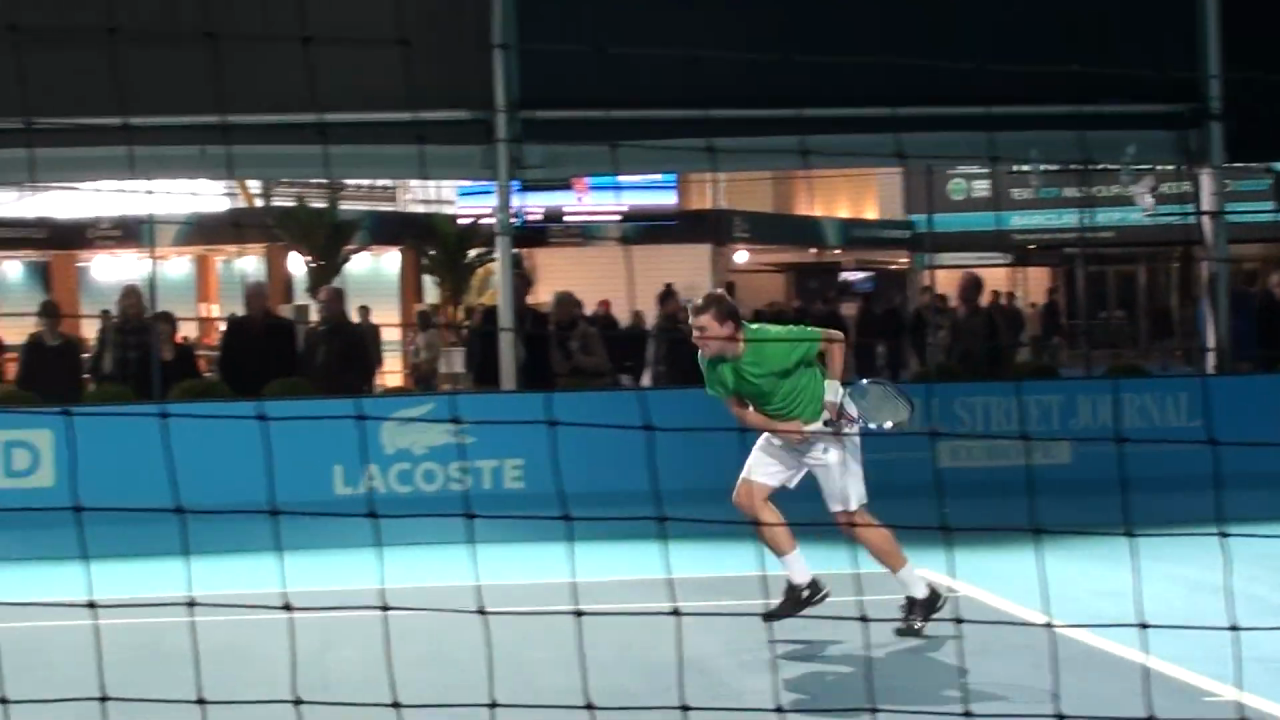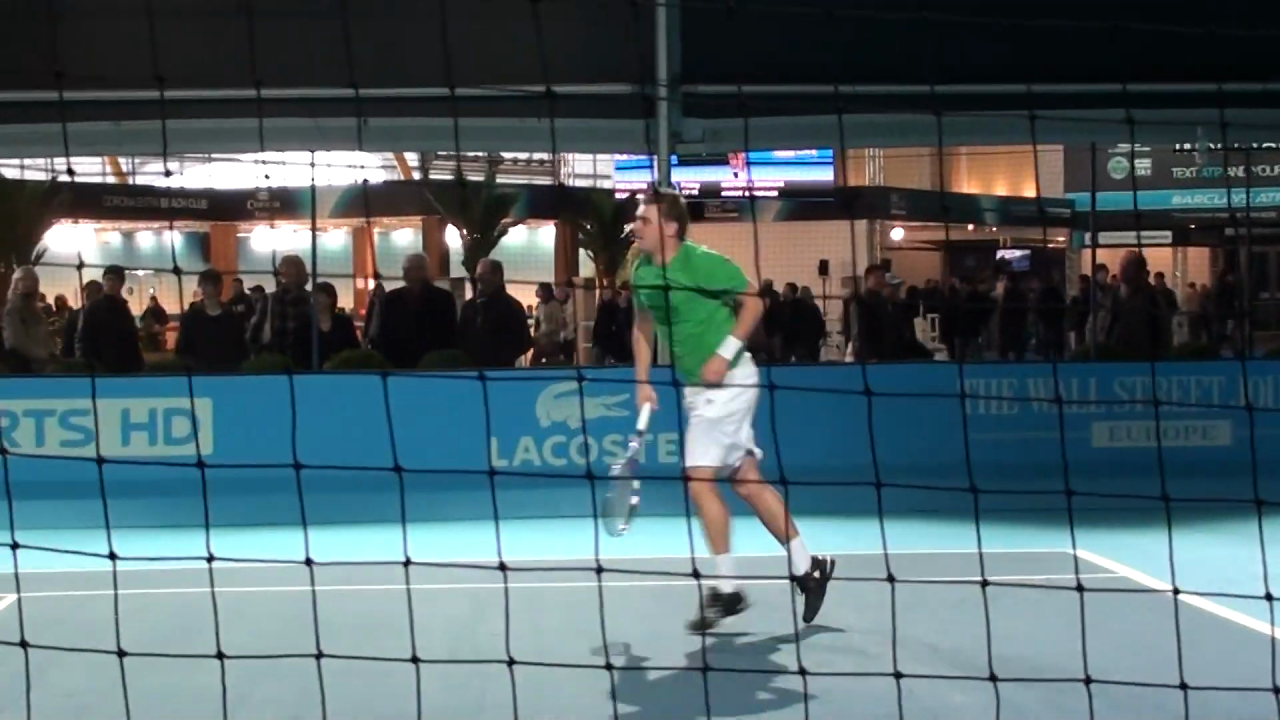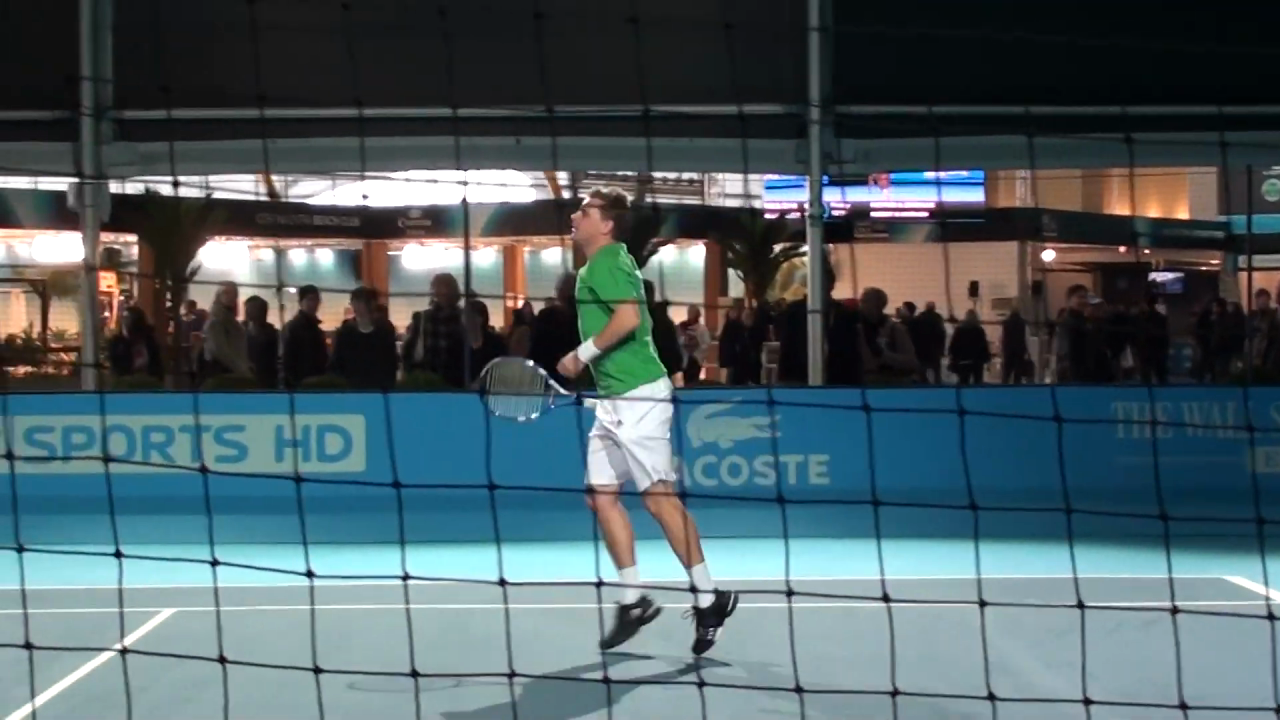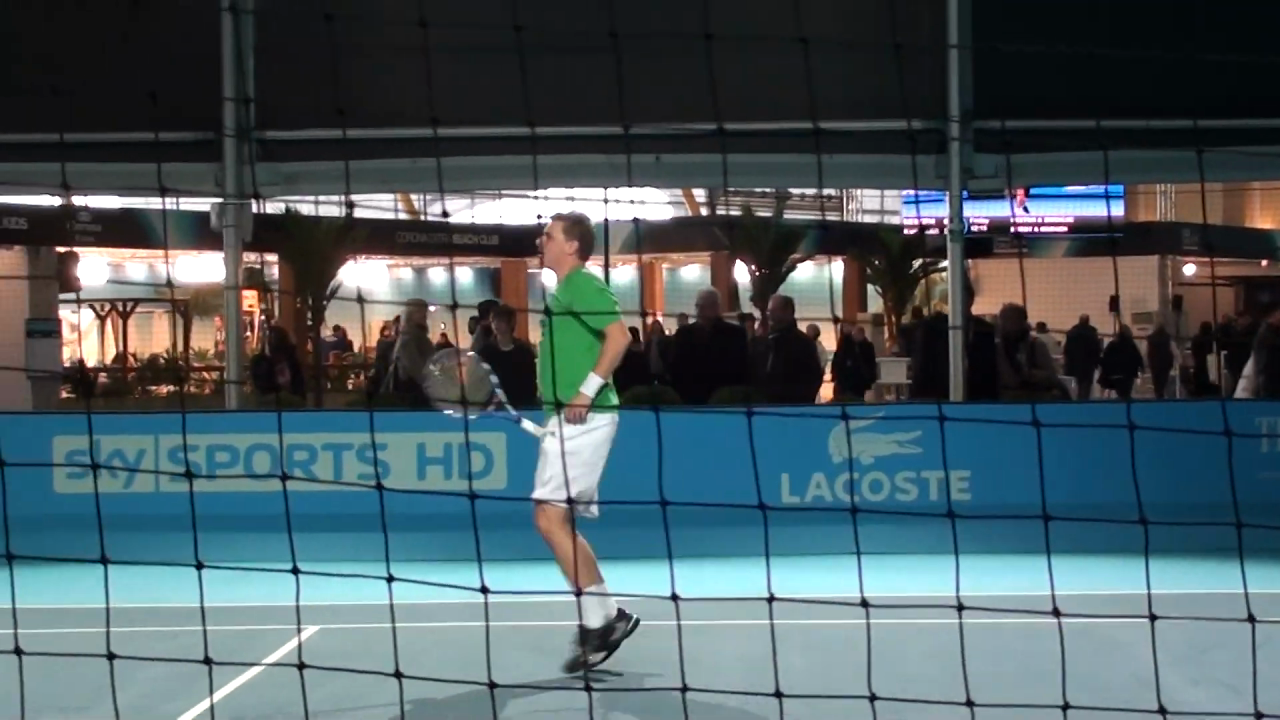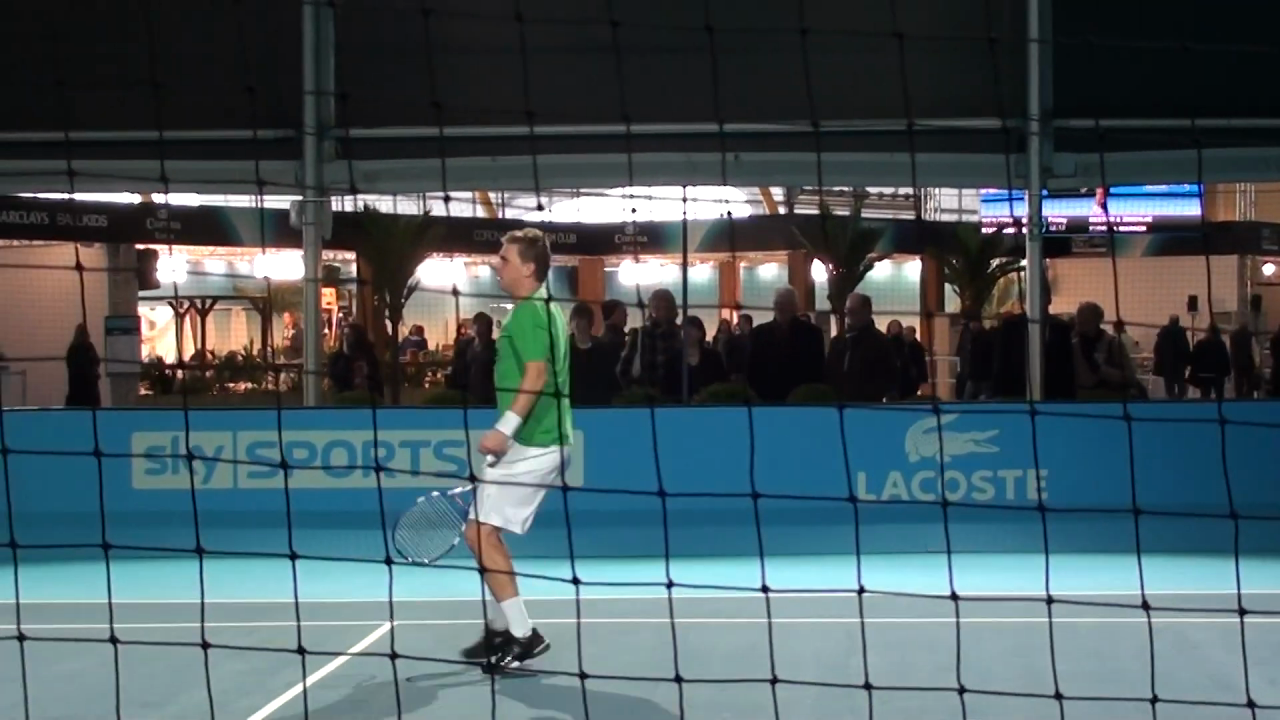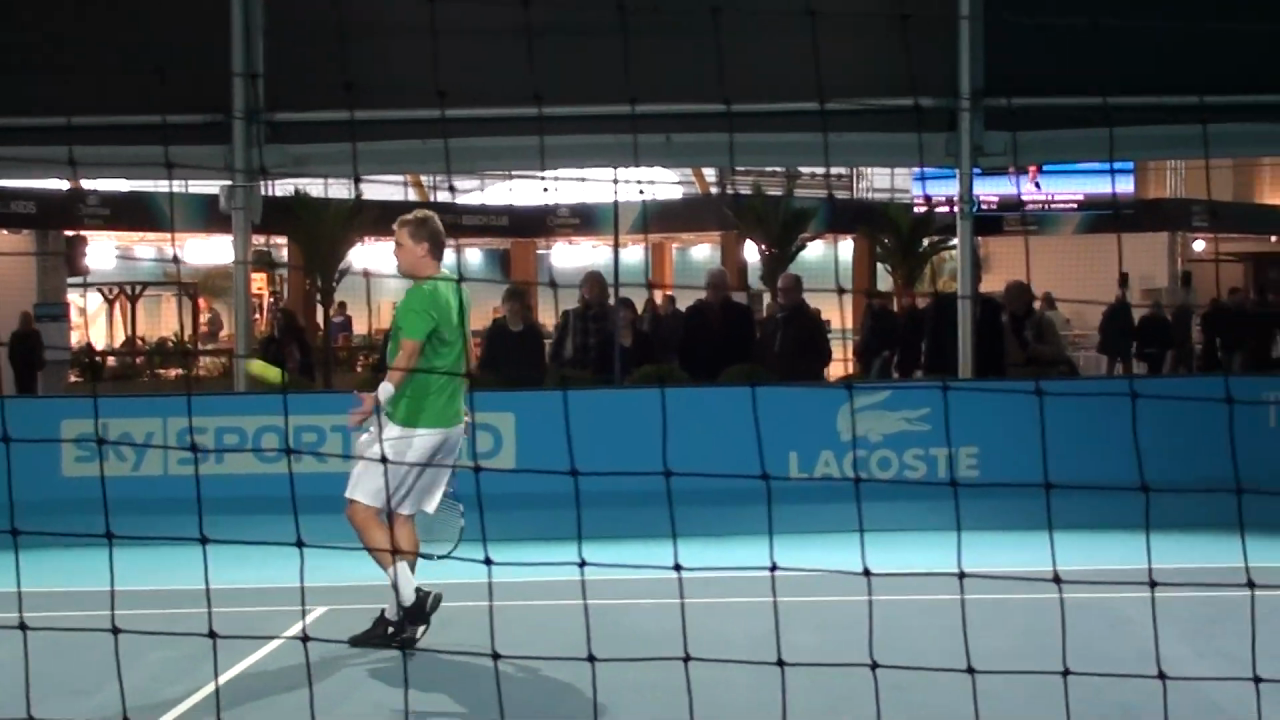
dt=0.4s
person 1, frame 1
left shoulder: (779, 339)
right shoulder: (710, 361)
left elbow: (833, 339)
right elbow: (738, 408)
left wrist: (834, 394)
right wrist: (778, 426)
left hip: (825, 425)
right hip: (784, 431)
left knee: (850, 518)
right knee: (746, 497)
left ankle: (922, 595)
right ankle: (803, 583)
person 1, frame 2
left shoulder: (706, 263)
right shoulder: (642, 271)
left elbow: (754, 303)
right elbow: (643, 328)
left wrist: (725, 353)
right wrist: (643, 382)
left hip: (728, 384)
right hip: (697, 390)
left knee: (699, 483)
right knee: (749, 482)
left ankle: (725, 588)
right ankle: (806, 568)
person 1, frame 3
left shoulder: (605, 264)
right shoulder: (608, 264)
left elbow: (628, 318)
left wrist: (582, 354)
left hip: (636, 397)
right hip: (616, 400)
left knee: (660, 498)
right knee: (601, 497)
left ankle: (709, 598)
right ankle: (633, 599)
person 1, frame 4
left shoulder: (584, 285)
right shoulder: (563, 292)
left elbow: (619, 338)
left wrist: (588, 389)
right wrist: (555, 410)
left hip: (586, 421)
right hip: (566, 422)
left knee: (550, 518)
right knee: (563, 524)
left ankle: (599, 617)
right ankle: (604, 616)
person 1, frame 5
left shoulder: (529, 312)
right shoulder: (542, 309)
left elbow: (535, 377)
left wrist: (503, 429)
right wrist: (505, 430)
left hip: (534, 445)
right hip: (544, 442)
left knee: (481, 532)
right knee: (488, 531)
left ankle: (523, 636)
right ankle: (501, 629)
person 1, frame 6
left shoulder: (421, 295)
right shoulder: (452, 290)
left elbow: (407, 355)
right elbow: (462, 358)
left wrist: (376, 398)
right wrist: (448, 406)
left hip: (410, 424)
right hip: (445, 422)
left knee: (361, 508)
right knee: (401, 517)
left ankle: (409, 596)
right ankle: (396, 619)
